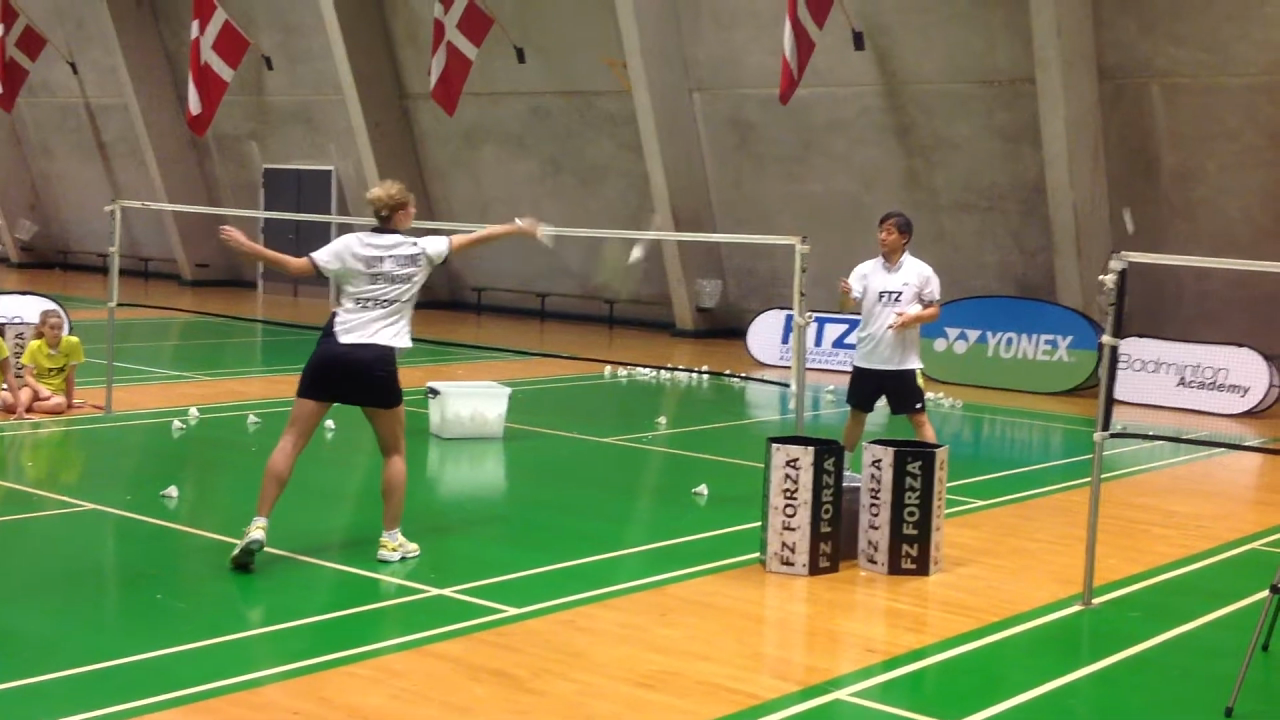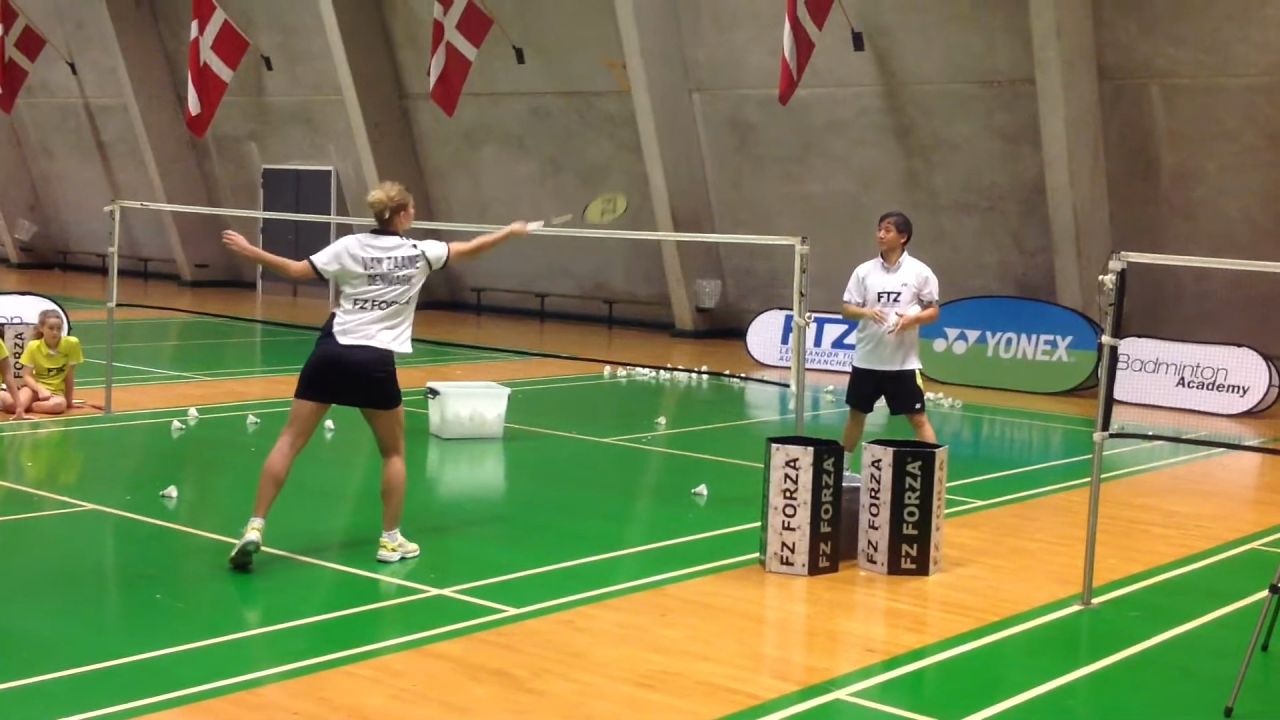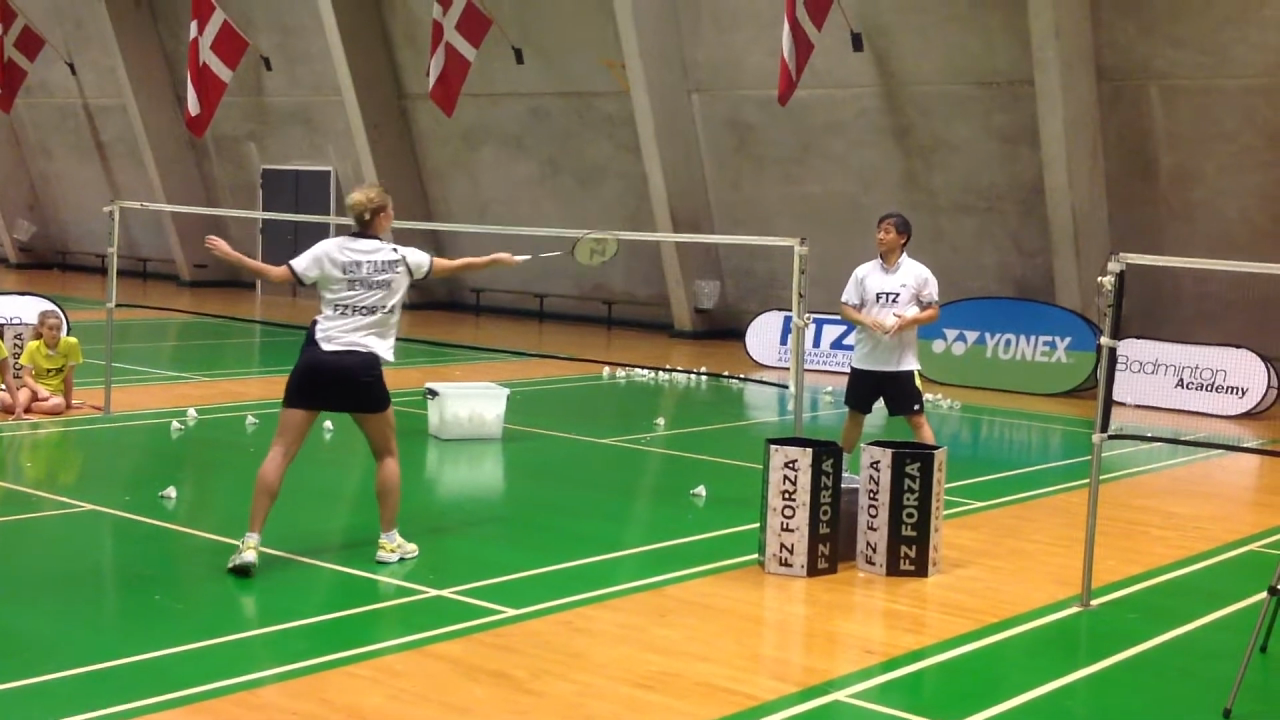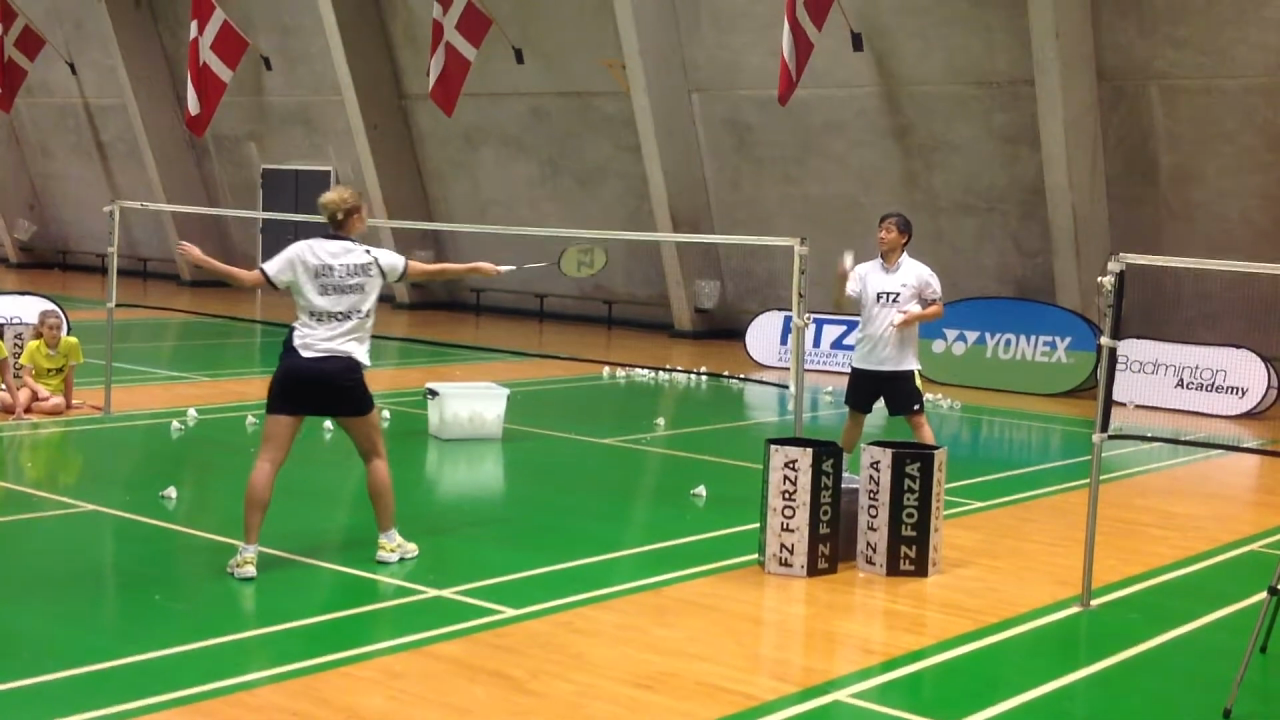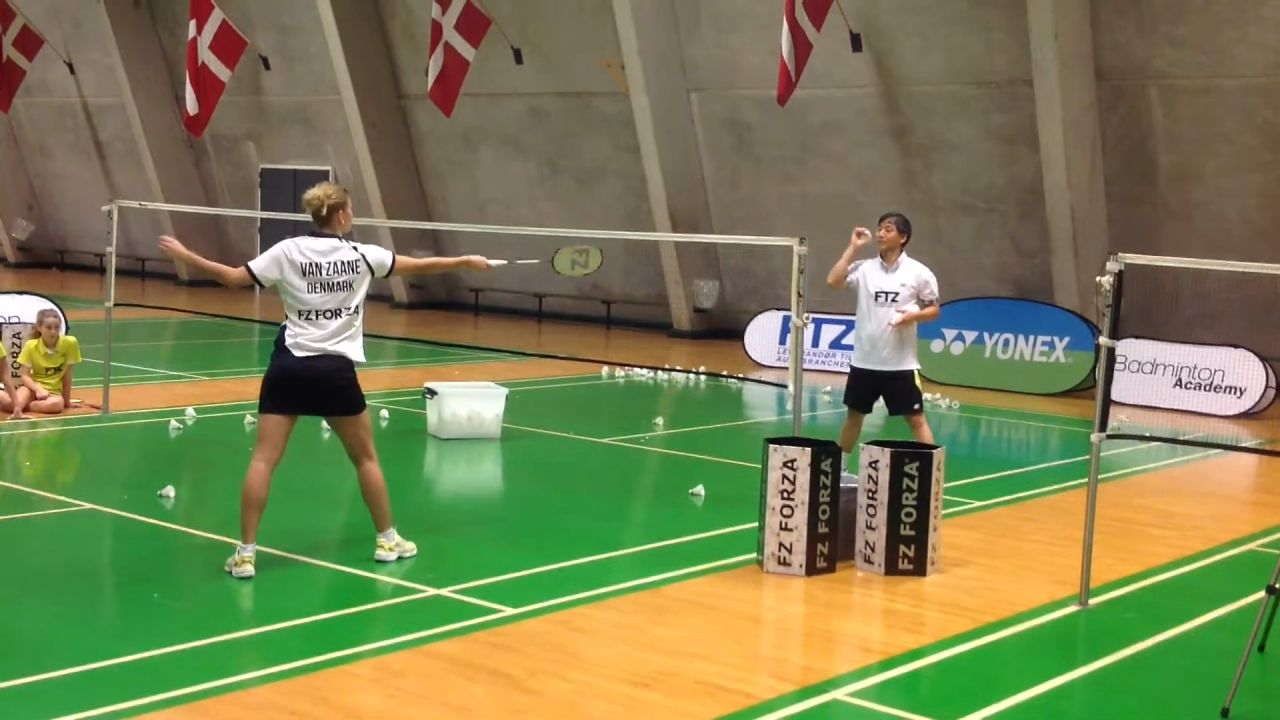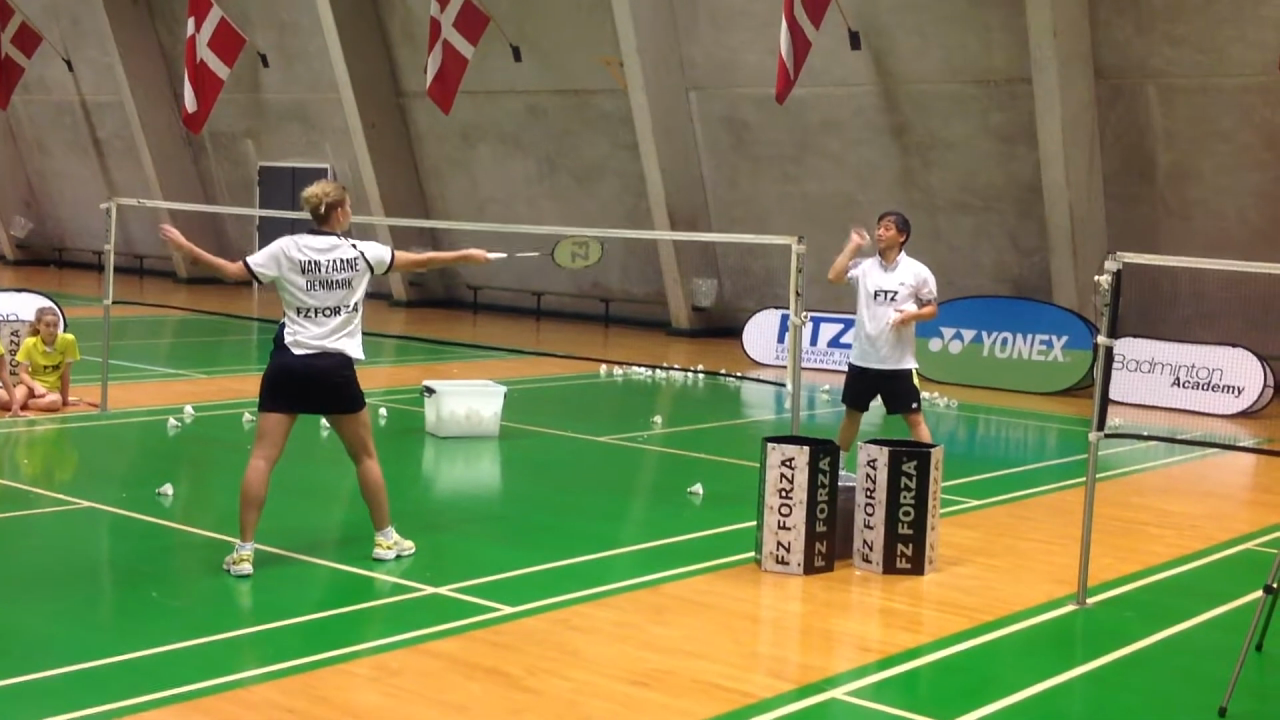
dt=0.2s
person 1, frame 1
left shoulder: (351, 244)
right shoulder: (421, 249)
left elbow: (296, 267)
right elbow: (473, 238)
left wrist: (247, 247)
right wrist: (517, 227)
left hip: (331, 353)
right hip: (376, 360)
left knee: (291, 441)
right knee: (394, 452)
left ankle: (258, 527)
right ankle: (391, 540)
person 1, frame 2
left shoulder: (350, 246)
right shoulder: (421, 253)
left elbow: (296, 271)
right elbow: (471, 247)
left wrist: (250, 251)
right wrist: (511, 231)
left hip: (330, 354)
right hip: (375, 362)
left knee: (289, 442)
right knee: (393, 452)
left ankle: (254, 529)
right ankle: (391, 539)
person 1, frame 3
left shoulder: (329, 250)
right shoulder: (402, 258)
left elbow: (276, 276)
right elbow: (455, 266)
left wrist: (231, 254)
right wrist: (496, 258)
left hip: (316, 361)
right hip: (362, 367)
left knee: (280, 452)
right knee: (387, 454)
left ankle: (250, 544)
right ankle: (389, 541)
person 1, frame 4
left shoulder: (302, 252)
right shoulder: (374, 259)
left elbow: (250, 280)
right elbow: (431, 271)
left wrist: (202, 259)
right wrist: (475, 267)
left hip: (297, 367)
right hip: (343, 371)
left knee: (268, 460)
right knee: (375, 455)
left ankle: (247, 554)
right ankle: (389, 541)
person 1, frame 5
left shoulder: (288, 251)
right shoulder: (362, 256)
left elbow: (234, 278)
right elbow: (420, 266)
left wrist: (186, 256)
right wrist: (465, 261)
left hip: (289, 367)
right hip: (335, 370)
left knee: (264, 459)
right knee: (366, 457)
left ankle: (245, 552)
right ankle: (387, 540)
person 1, frame 6
left shoulder: (286, 249)
right shoulder: (361, 252)
left elbow: (231, 272)
right elbow: (420, 260)
left wrist: (184, 246)
right wrist: (466, 255)
left hip: (288, 365)
right hip: (335, 368)
left knee: (263, 457)
right knee: (365, 455)
left ankle: (244, 551)
right ankle: (386, 538)
person 2, frame 1
left shoulder: (922, 272)
right shoulder: (865, 269)
left elbow: (934, 310)
right elbow: (846, 307)
left wrist: (914, 316)
right wrist: (845, 294)
left hip: (904, 362)
right hip: (867, 359)
left knee: (919, 418)
right knee: (857, 413)
right ankle: (843, 467)
person 2, frame 2
left shoulder: (920, 272)
right shoulder: (864, 271)
left elbow: (934, 311)
right elbow: (847, 310)
left wrist: (913, 318)
right wrist: (865, 312)
left hip: (903, 363)
right hip: (866, 360)
left knee: (918, 418)
right knee: (856, 414)
right ankle: (842, 467)
person 2, frame 3
left shoulder: (919, 273)
right shoulder: (863, 272)
left elbow: (933, 312)
right elbow: (845, 309)
left wrist: (911, 319)
right wrist: (864, 319)
left hip: (901, 363)
right hip: (864, 361)
left knee: (917, 419)
right knee: (855, 415)
right ankle: (841, 469)
person 2, frame 4
left shoulder: (920, 273)
right shoulder: (863, 271)
left elbow: (938, 308)
left wrist: (915, 315)
right wrist: (842, 281)
left hip: (902, 363)
right hip: (865, 361)
left knee: (917, 419)
right knee: (855, 416)
right ankle: (841, 468)
person 2, frame 5
left shoulder: (918, 272)
right shoulder: (863, 268)
left elbow: (934, 308)
right elbow: (832, 281)
left wrist: (914, 315)
right wrist: (853, 247)
left hip: (901, 363)
right hip: (864, 360)
left knee: (916, 419)
right knee: (854, 415)
person 2, frame 6
left shoulder: (918, 271)
right shoulder: (863, 266)
left elbow: (932, 308)
right elbow: (834, 277)
left wrist: (913, 314)
right wrist: (853, 245)
left hip: (899, 362)
right hip: (863, 359)
left knee: (914, 418)
right knee: (852, 414)
right ankle: (837, 467)
